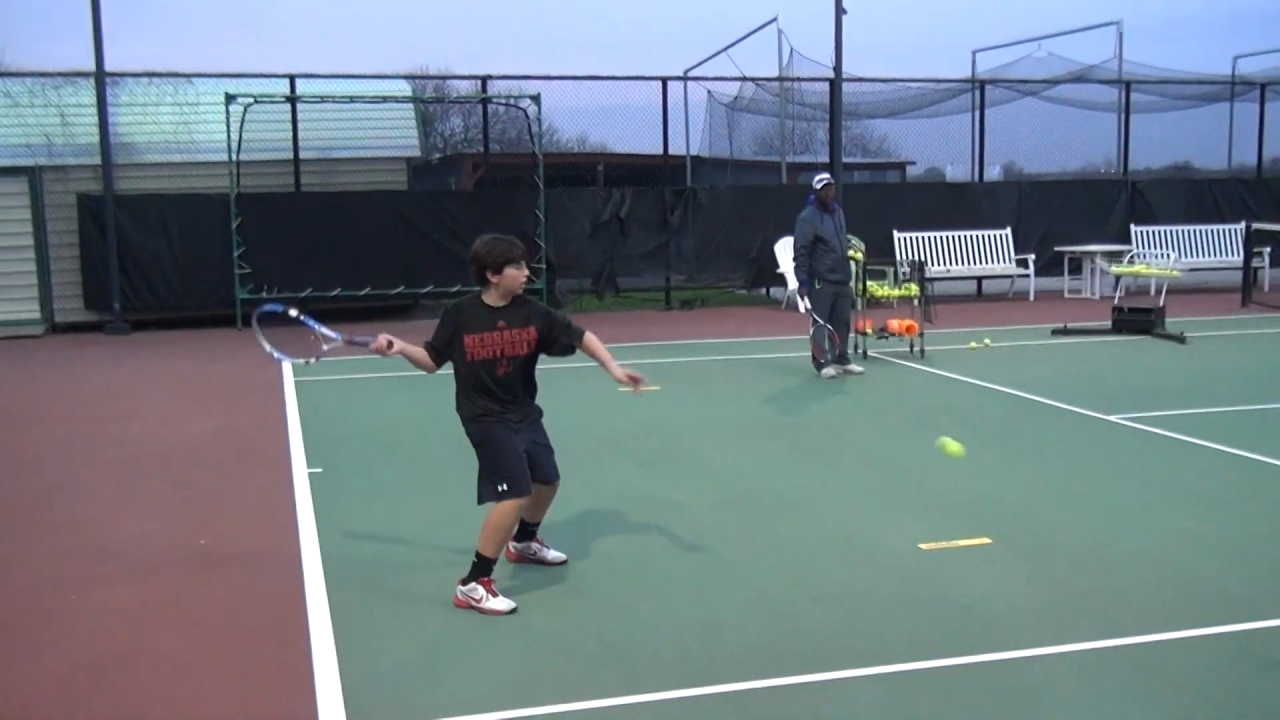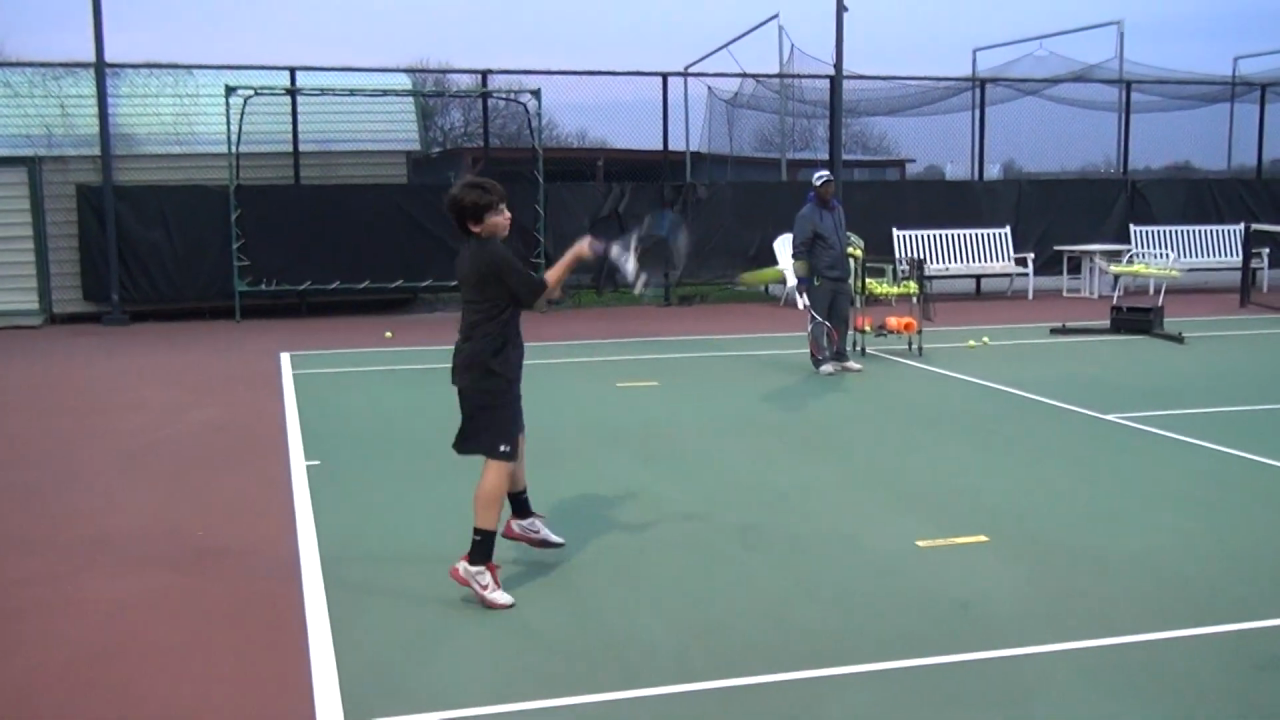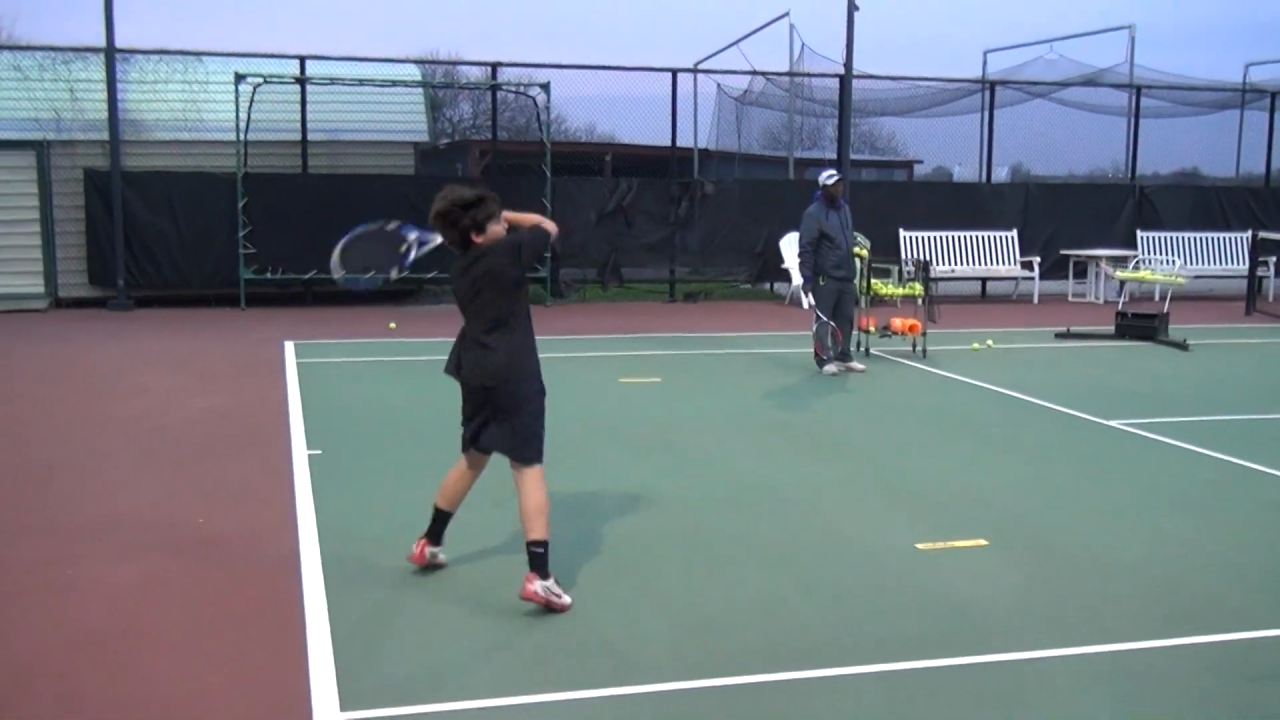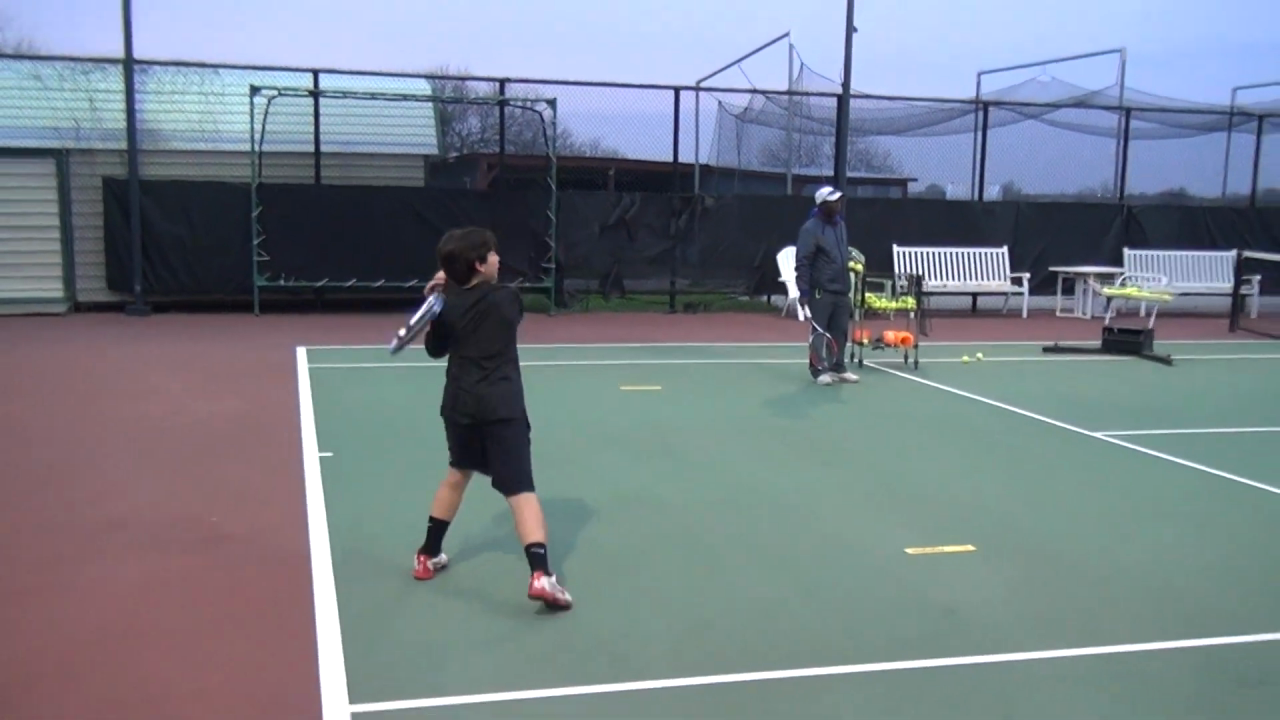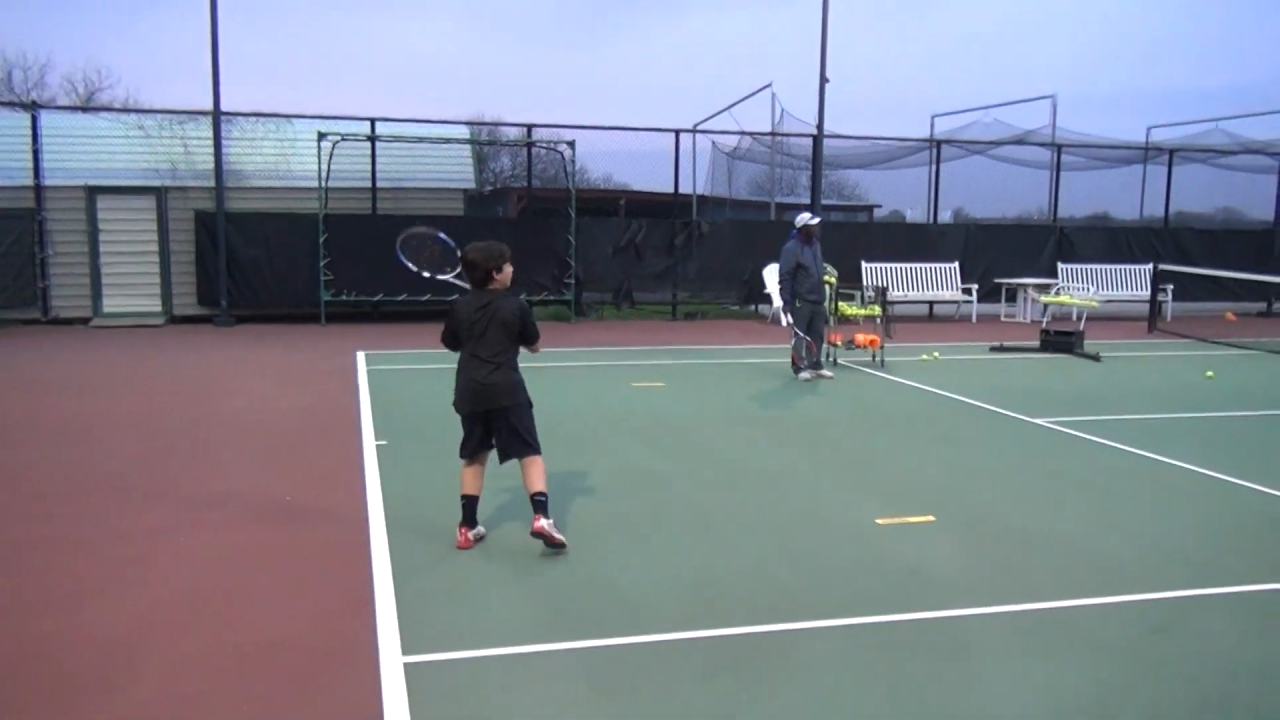
dt=0.2s
person 1, frame 1
left shoulder: (534, 311)
right shoulder: (460, 315)
left elbow: (580, 336)
right elbow: (432, 361)
left wrist: (614, 368)
right wrist: (400, 348)
left hip: (522, 413)
right hip: (485, 416)
left knee: (546, 481)
right knee: (513, 495)
left ankle: (523, 540)
right ankle: (473, 583)
person 1, frame 2
left shoulder: (480, 250)
right shoulder: (491, 254)
right elbow: (536, 293)
left wrist: (557, 272)
right wrist: (572, 258)
left hip: (493, 361)
right hip: (487, 368)
left knee: (513, 442)
right knee: (499, 456)
left ankle: (522, 517)
person 1, frame 3
left shoulder: (461, 264)
right shoulder: (511, 248)
right elbow: (549, 229)
right wrist: (508, 217)
left hip: (475, 371)
right hip: (515, 373)
left knee: (474, 456)
right knee: (529, 467)
person 1, frame 4
left shoulder: (447, 307)
right shoulder: (507, 297)
left elbow: (435, 350)
right wrist: (449, 283)
left hip: (460, 404)
right hip: (501, 406)
left knee: (459, 470)
right knee: (521, 490)
left ankle: (429, 555)
right ankle: (541, 576)
person 1, frame 5
left shoulder: (460, 305)
right shoulder: (516, 306)
left elbow: (449, 344)
right elbow: (534, 344)
left hip: (470, 390)
right hip: (506, 389)
left knee: (474, 456)
right knee: (530, 454)
left ankle: (467, 527)
right ankle: (542, 518)
person 2, frame 1
left shoulder: (838, 212)
right shoulder: (807, 217)
right elbow: (801, 252)
left wrist: (851, 250)
right wrist: (802, 282)
left hip: (843, 279)
right hip: (820, 282)
left knee: (842, 322)
right knee: (821, 324)
left ankle: (842, 359)
right ankle: (822, 363)
person 2, frame 2
left shoulder: (838, 209)
right shoulder: (807, 214)
right elbow: (800, 249)
left wrist: (850, 248)
right wrist: (802, 278)
left hip: (841, 276)
right hip: (819, 278)
left knee: (841, 319)
left ankle: (840, 356)
right ankle: (820, 360)
person 2, frame 3
left shoulder: (845, 209)
right shoulder: (814, 213)
right elbow: (806, 248)
right wrist: (807, 278)
left hip: (847, 276)
right hip: (825, 278)
left knee: (846, 319)
left ankle: (843, 357)
right ankle: (824, 360)
person 2, frame 4
left shoulder: (840, 224)
right shoulder: (811, 228)
right elbow: (803, 262)
right wrist: (804, 291)
left hip: (842, 290)
right hip: (821, 291)
left knee: (840, 331)
left ankle: (838, 368)
right ankle: (818, 370)
person 2, frame 5
left shoulder: (816, 244)
right shoulder: (791, 248)
right elbow: (785, 277)
right wrist: (786, 301)
left hip: (818, 300)
right hip: (800, 301)
left knee: (817, 335)
right knee: (800, 336)
left ankle: (815, 366)
right ankle: (799, 368)
